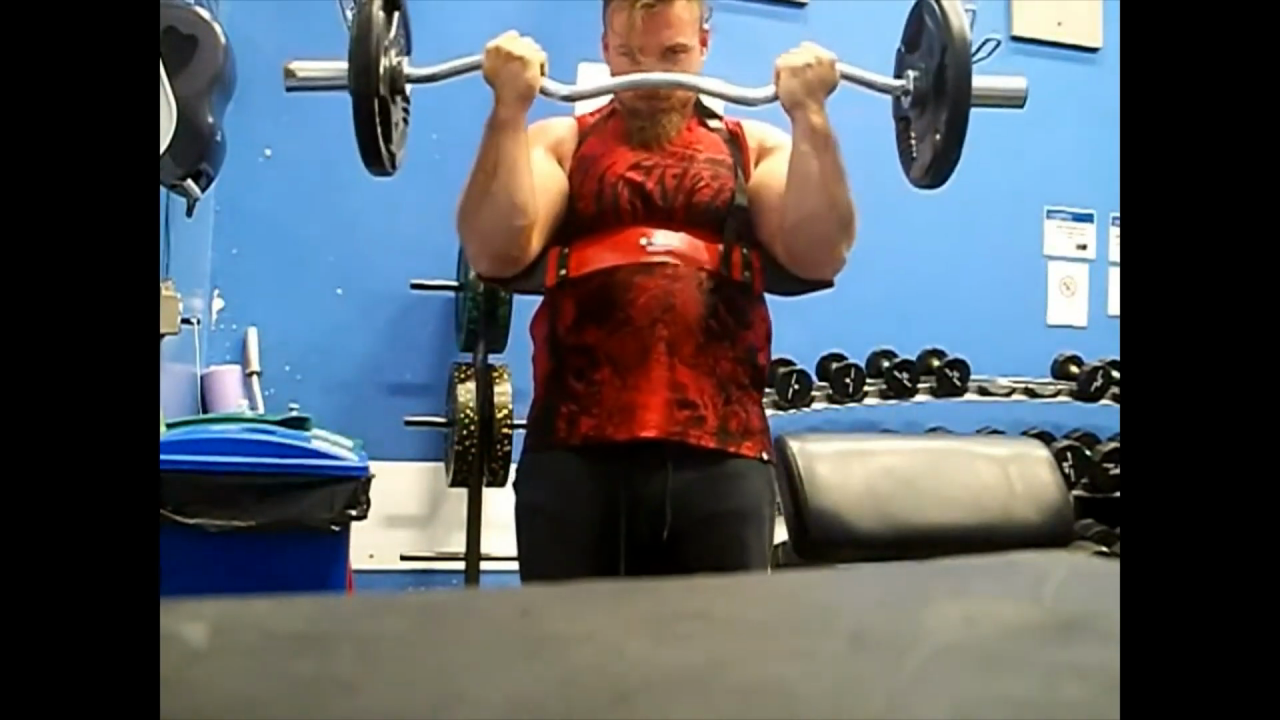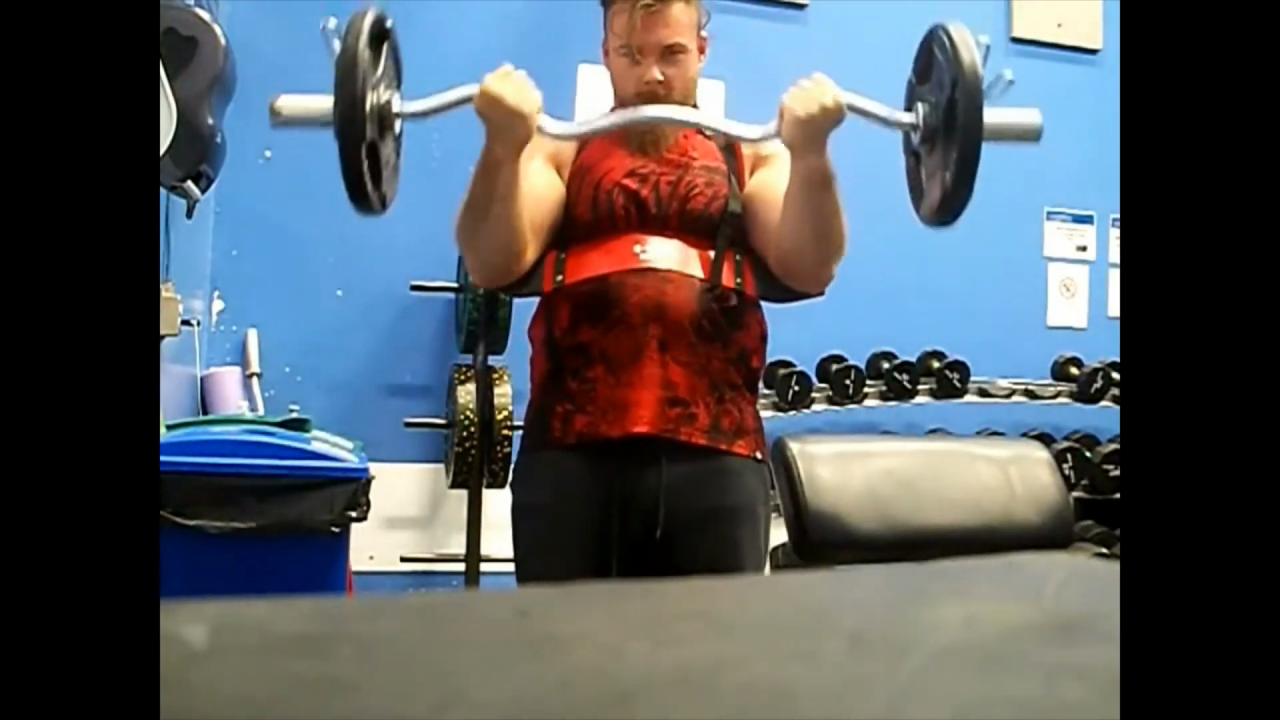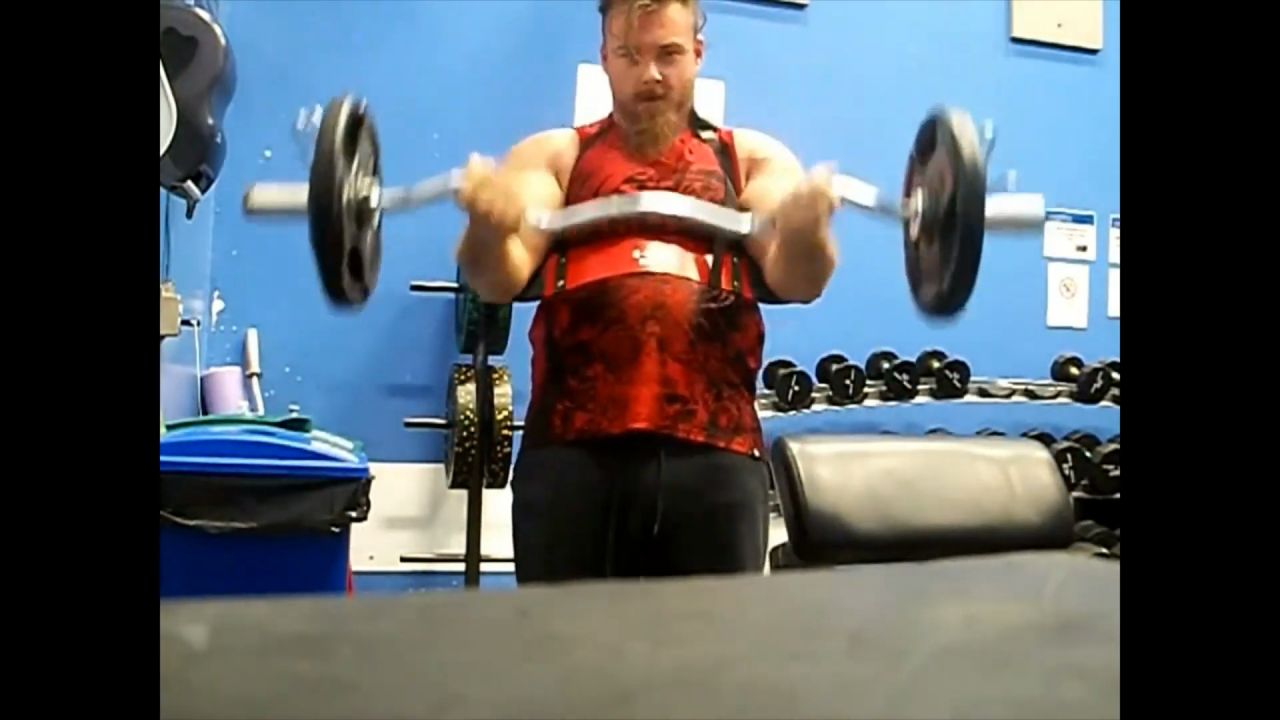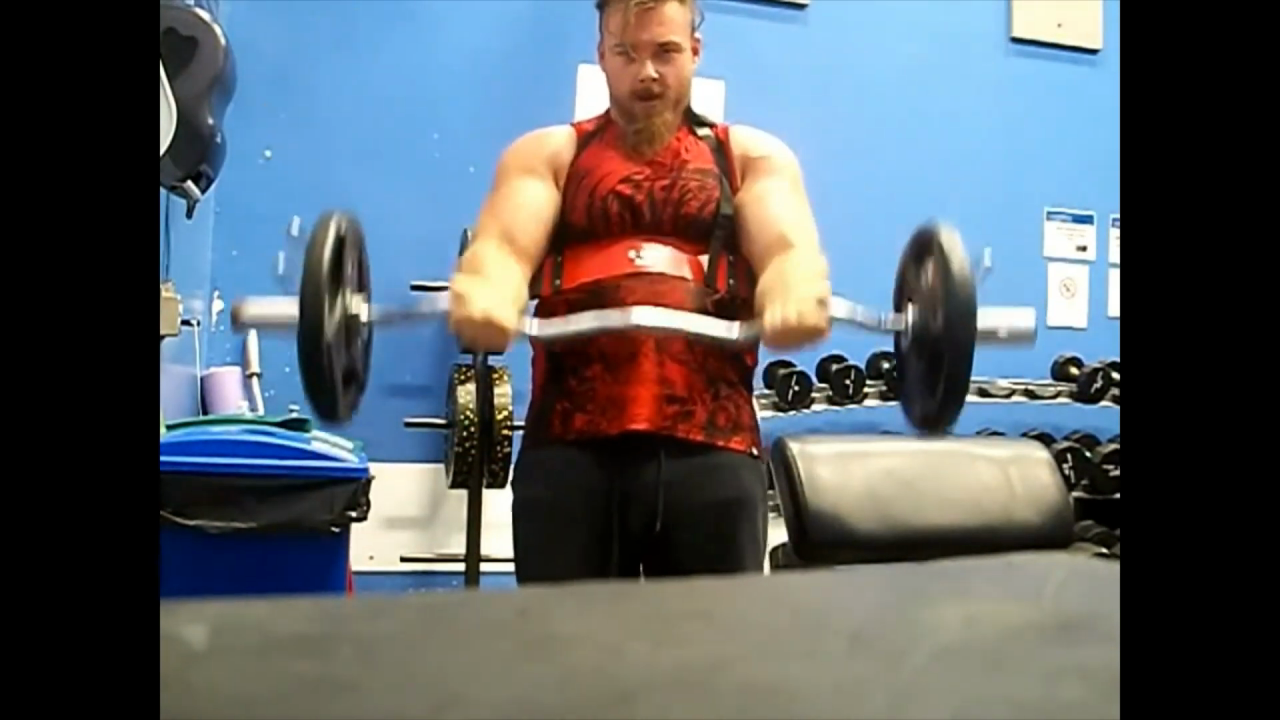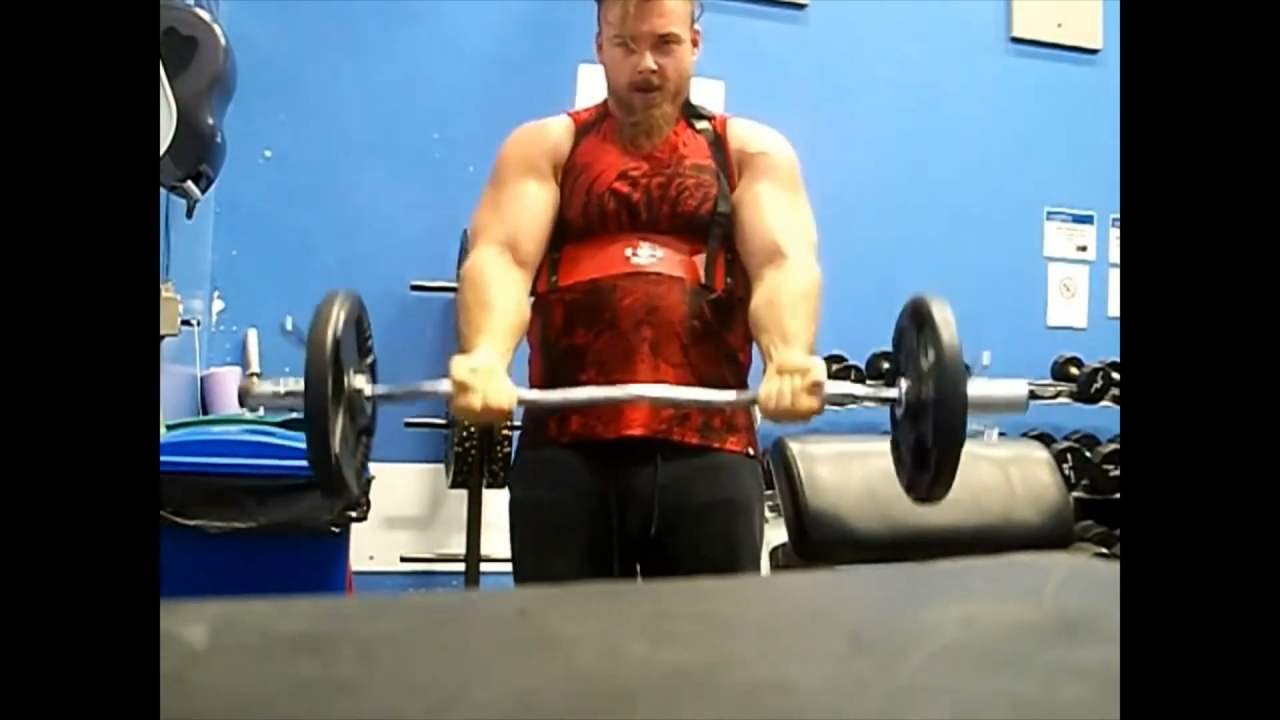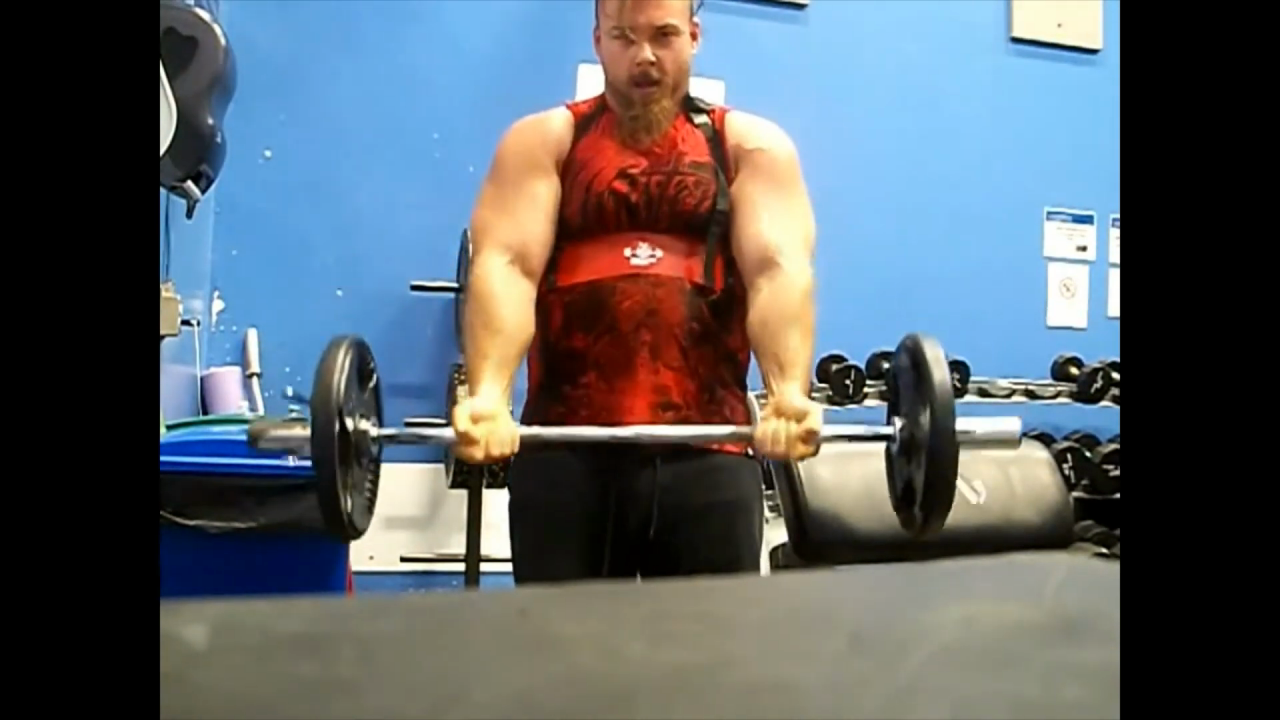
dt=0.2s
person 1, frame 1
left shoulder: (758, 147)
right shoulder: (556, 143)
left elbow: (820, 256)
right elbow: (495, 253)
left wrist: (809, 112)
right wrist: (508, 106)
left hip: (720, 452)
right hip: (576, 448)
person 1, frame 2
left shoulder: (755, 155)
right shoulder: (553, 152)
left elbow: (810, 268)
right elbow: (492, 264)
left wrist: (808, 148)
right wrist: (500, 147)
left hip: (715, 450)
right hip: (572, 448)
person 1, frame 3
left shoulder: (753, 157)
right shoulder: (552, 156)
left elbow: (795, 274)
right elbow: (501, 269)
left wrist: (803, 230)
right wrist: (491, 225)
left hip: (713, 448)
right hip: (572, 446)
person 1, frame 4
left shoulder: (753, 156)
right shoulder: (547, 154)
left elbow: (790, 251)
right elbow: (501, 249)
left wrist: (797, 302)
right wrist: (483, 299)
left hip: (711, 447)
right hip: (571, 445)
person 1, frame 5
left shoulder: (751, 149)
right shoulder: (544, 145)
left elbow: (784, 260)
right elbow: (501, 256)
left wrist: (790, 361)
right wrist: (486, 357)
left hip: (708, 446)
right hip: (568, 445)
person 1, frame 6
left shoulder: (751, 143)
right shoulder: (542, 140)
left elbow: (778, 268)
right elbow: (505, 264)
left wrist: (788, 393)
right wrist: (489, 393)
left hip: (707, 446)
right hip: (567, 445)
